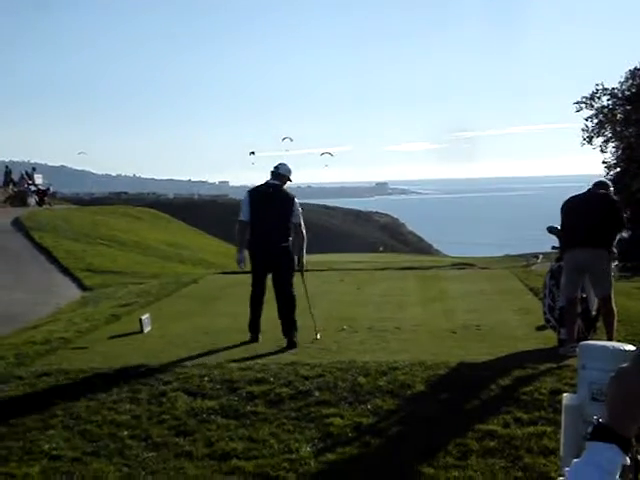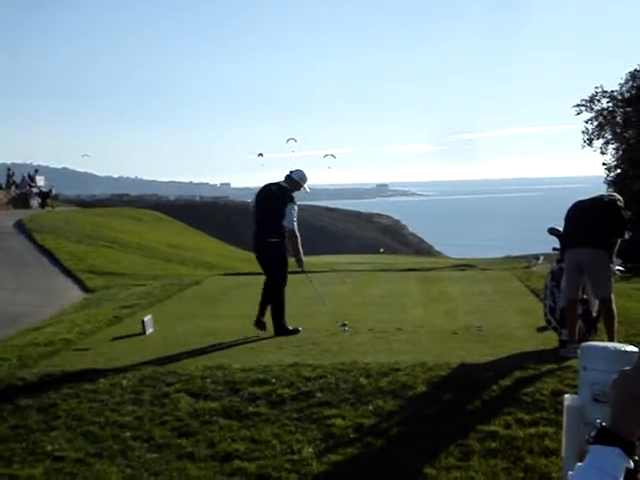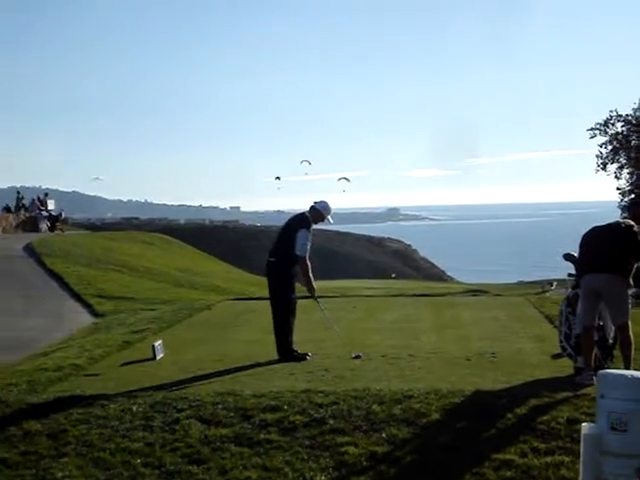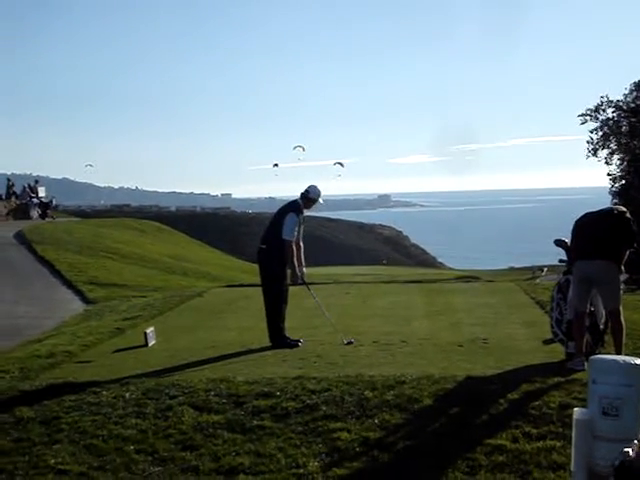
dt=1s
person 1, frame 1
left shoulder: (571, 202)
right shoulder: (610, 200)
right elbow: (616, 227)
right wrist: (610, 248)
left hip: (571, 252)
right hip: (597, 252)
left knee: (571, 299)
right knee: (605, 299)
left ankle: (571, 343)
right ankle: (611, 343)
person 1, frame 2
left shoulder: (577, 206)
right shoulder: (614, 204)
left elbow: (566, 232)
right elbow: (618, 232)
right wrist: (611, 255)
left hip: (571, 252)
right hip: (596, 252)
left knee: (571, 300)
right knee: (606, 299)
left ankle: (572, 344)
right ankle: (612, 344)
person 1, frame 3
left shoulder: (591, 233)
left elbow: (581, 261)
left hip: (587, 278)
right hip: (613, 277)
left knee: (587, 327)
right knee: (623, 327)
left ankle: (588, 372)
person 1, frame 4
left shoulder: (583, 219)
right shoulder: (621, 216)
left elbow: (573, 245)
right elbow: (627, 244)
right wrist: (619, 265)
left hip: (580, 265)
right hip: (606, 265)
left knee: (579, 313)
right knee: (614, 313)
left ankle: (579, 358)
person 2, frame 1
left shoulder: (252, 194)
right shoulder: (290, 198)
left elbow: (242, 225)
right elbow: (299, 230)
left wrist: (240, 252)
right wrist: (301, 255)
left hip: (257, 249)
right hip: (282, 250)
left knee: (257, 291)
right knee: (285, 293)
left ankle: (254, 332)
right ankle: (290, 334)
person 2, frame 2
left shoulder: (264, 189)
right shoulder: (288, 200)
left elbow: (256, 212)
right elbow: (292, 232)
right wrist: (299, 256)
left hip: (259, 242)
right hip: (275, 245)
left knee: (271, 281)
right knee: (277, 285)
left ankle: (261, 317)
right ankle: (279, 326)
person 2, frame 3
left shoulder: (300, 220)
right shoulder: (304, 226)
left elbow: (302, 256)
right elbow: (302, 260)
left wrist: (309, 279)
right wrist: (310, 283)
left hip: (281, 268)
right hip: (280, 269)
left knee: (287, 310)
right knee: (284, 311)
left ankle: (287, 349)
right ankle: (286, 352)
person 2, frame 4
left shoulder: (297, 212)
right shoulder: (293, 213)
left elbow: (298, 243)
right elbow: (289, 245)
left wrist: (301, 267)
right wrist: (294, 271)
left hip: (275, 256)
right hip: (270, 256)
left knee: (279, 298)
right knee: (276, 298)
left ankle: (279, 336)
right ankle: (278, 339)
